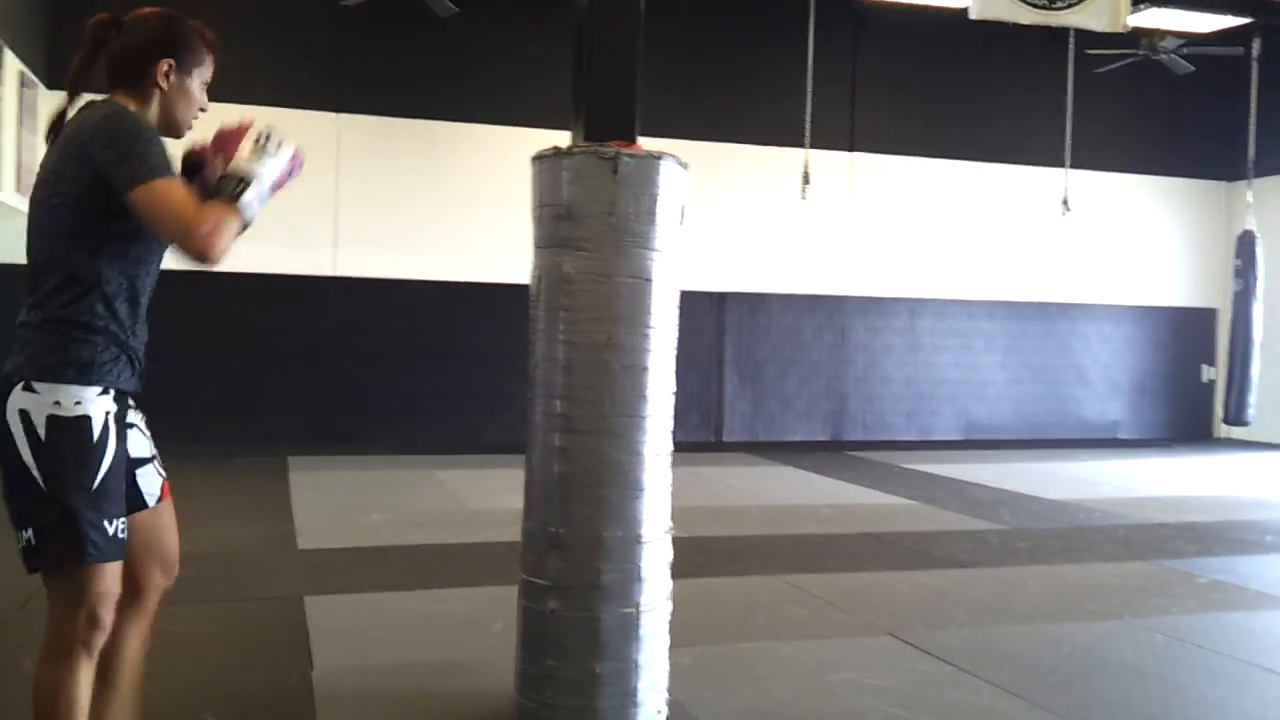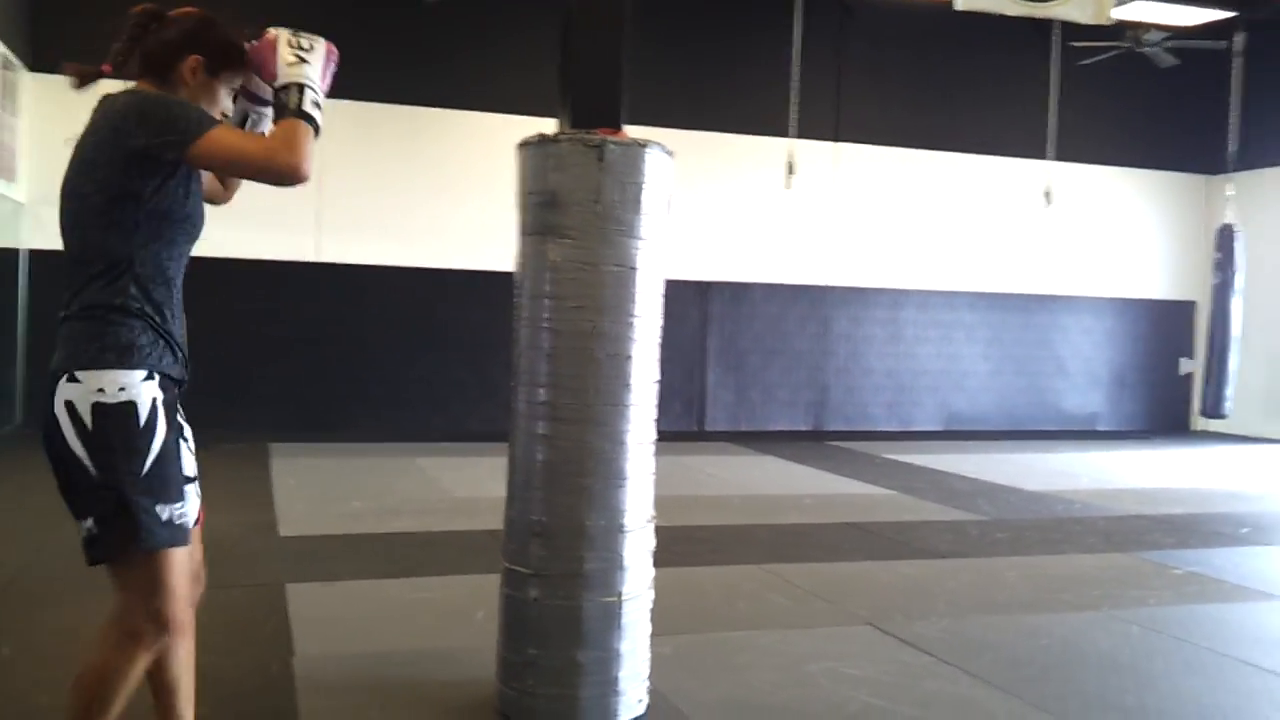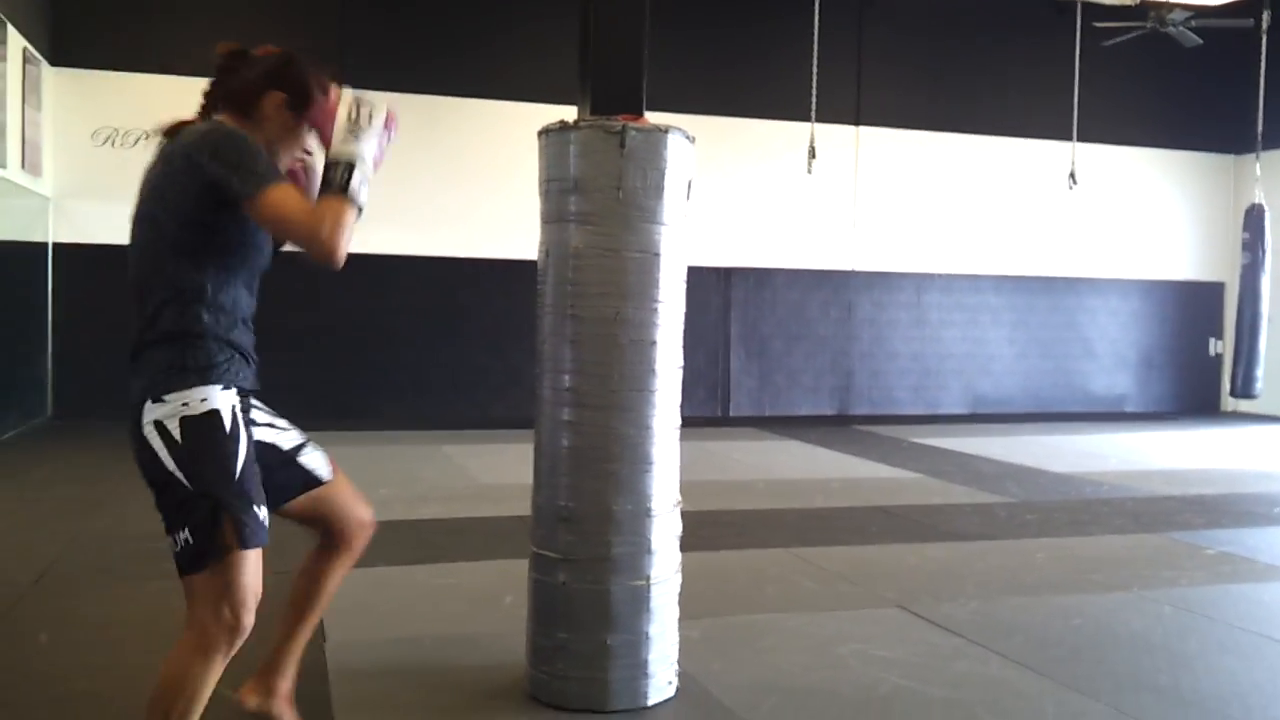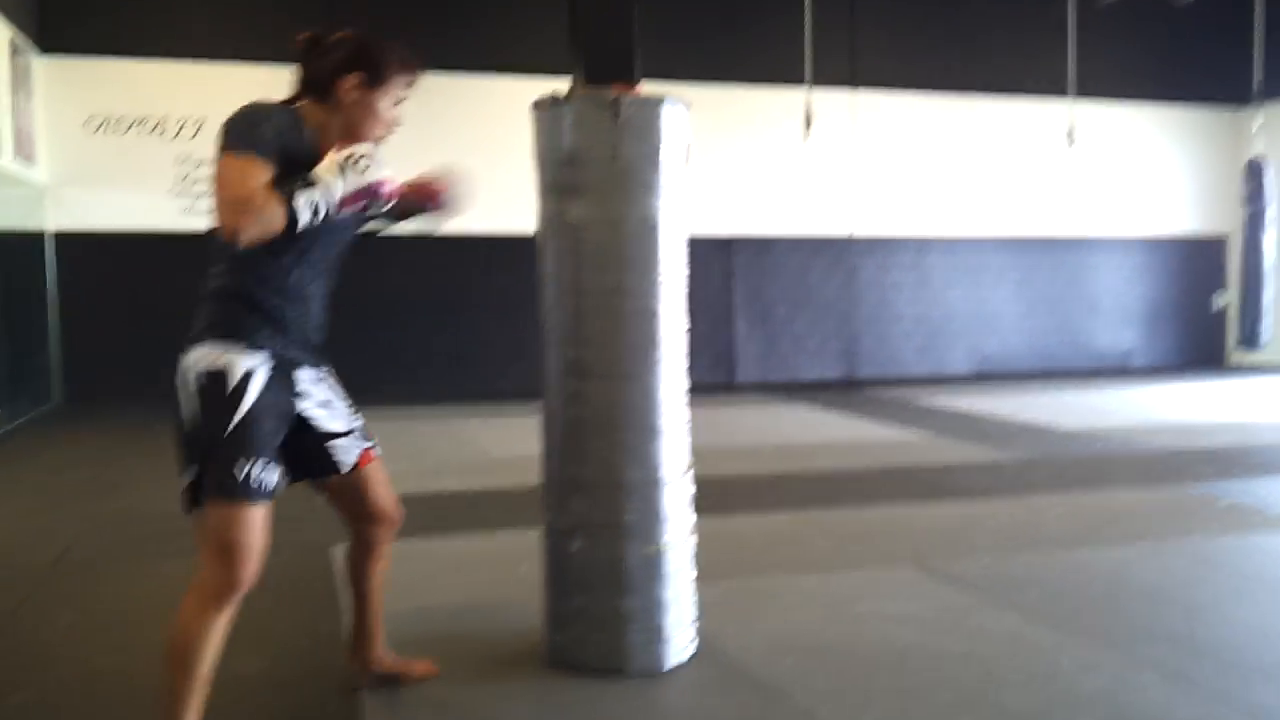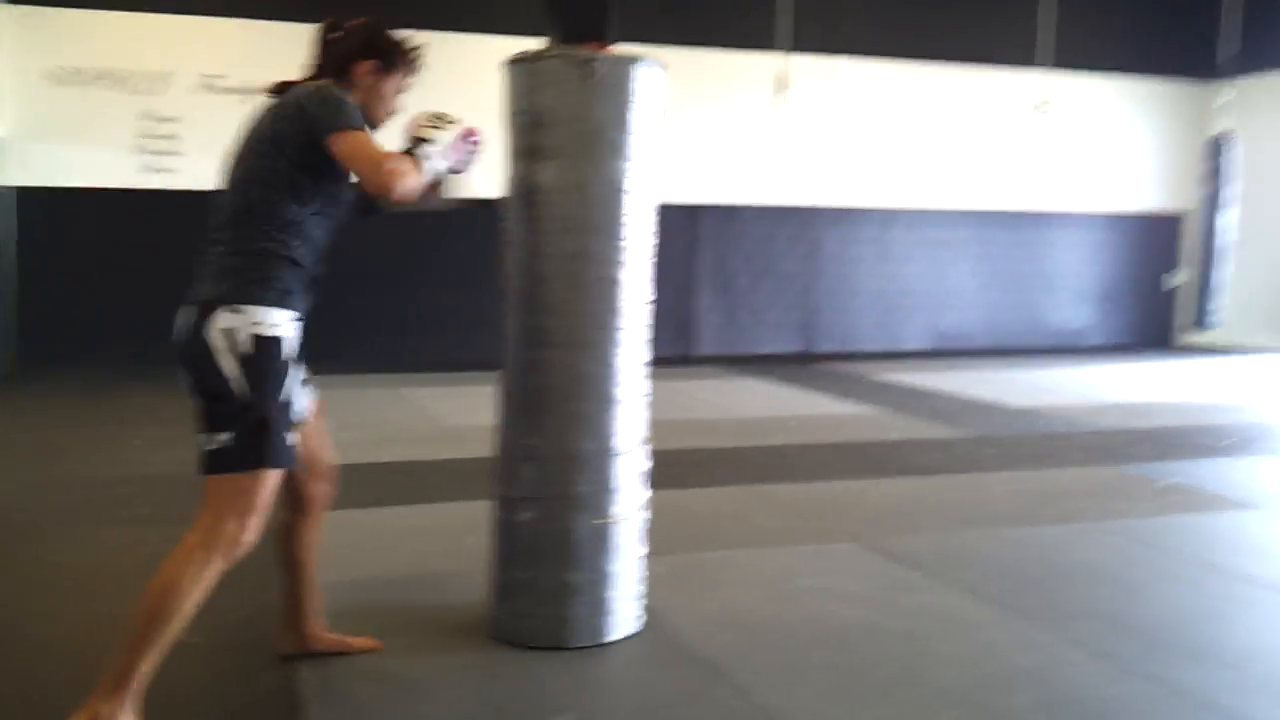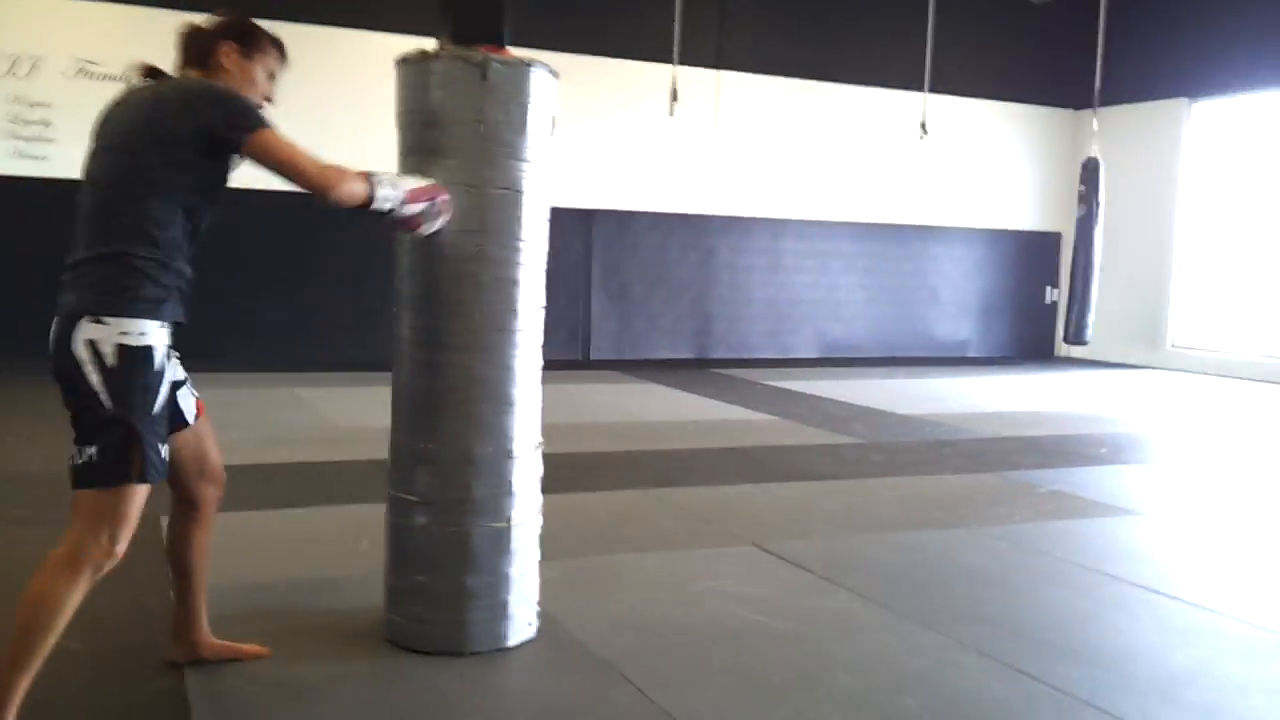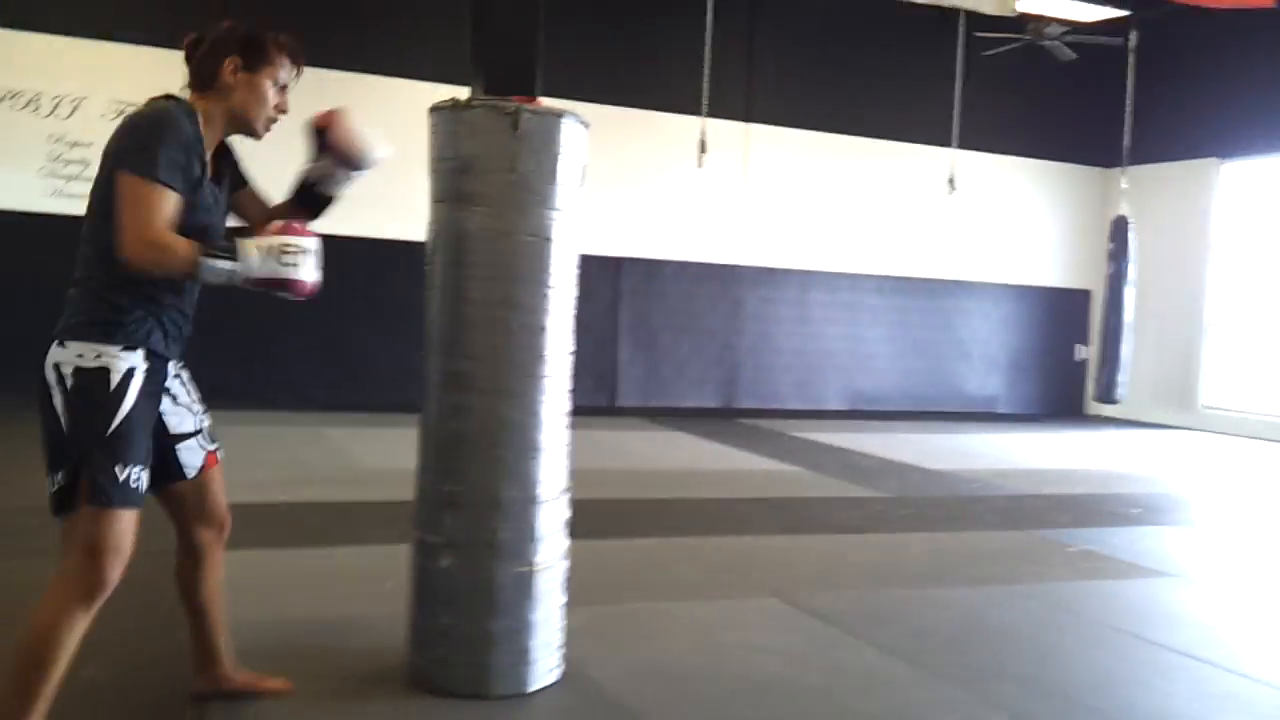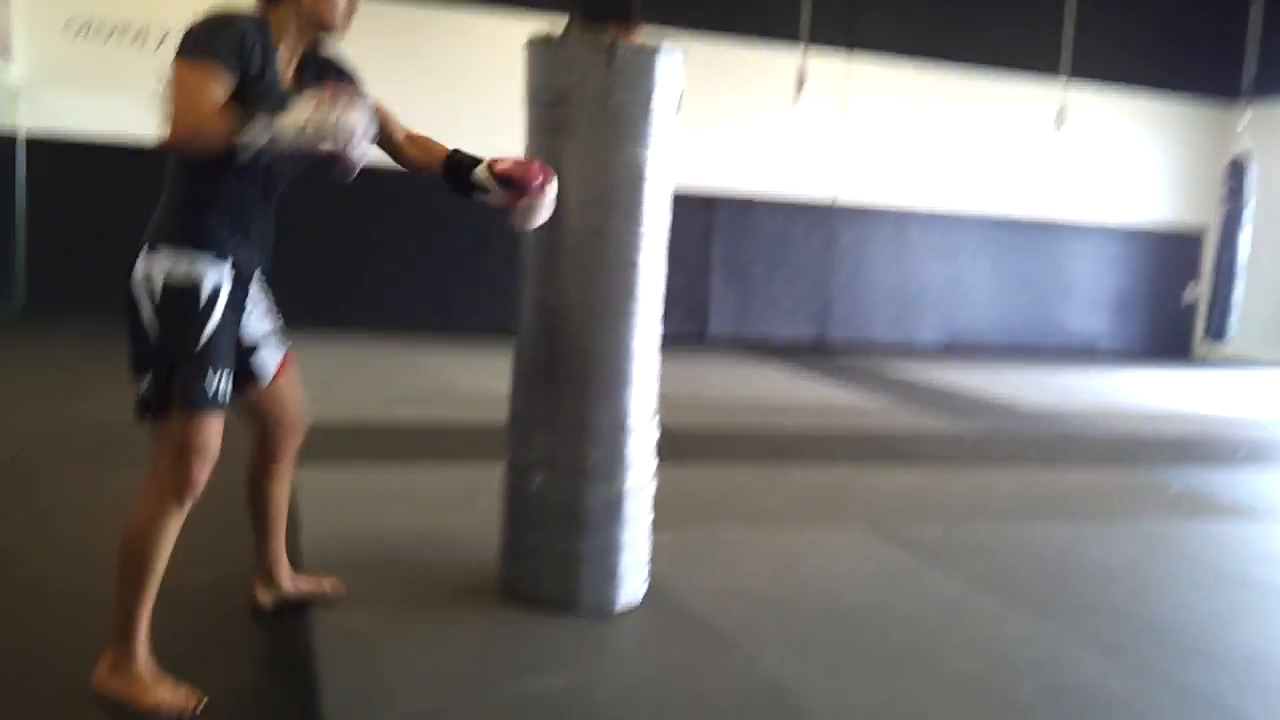
dt=0.2s
person 1, frame 1
left shoulder: (98, 135)
right shoulder: (116, 130)
left elbow: (160, 226)
right elbow: (207, 242)
left wrist: (209, 178)
right wrist: (252, 177)
left hip: (100, 394)
right hip: (68, 399)
left knee: (156, 565)
right knee: (83, 623)
person 1, frame 2
left shoulder: (131, 130)
right shoulder: (148, 110)
left elbow: (216, 187)
right elbow: (288, 165)
left wrist: (258, 101)
right wrist: (300, 88)
left hip: (138, 386)
right hip: (111, 389)
left knee: (177, 599)
right knee: (154, 616)
person 1, frame 3
left shoulder: (198, 155)
right shoulder: (223, 145)
right elbow: (331, 244)
left wrist: (301, 171)
right wrist: (358, 156)
left hip: (233, 399)
right hip: (196, 405)
left knee: (353, 523)
right knee: (226, 618)
person 1, frame 4
left shoulder: (322, 147)
right shoulder: (264, 125)
left elbow: (365, 201)
right elbow: (237, 222)
left wrist: (404, 198)
right wrist: (335, 186)
left hip: (298, 369)
right hip: (234, 365)
left knee: (380, 514)
right knee: (230, 572)
left ankle: (370, 652)
person 1, frame 5
left shoulder: (297, 112)
right shoulder: (327, 101)
right elbow: (388, 183)
left wrist: (420, 155)
right wrist: (437, 151)
left hip: (255, 325)
right hip: (251, 325)
left knee: (314, 478)
right knee: (231, 532)
left ankle: (305, 628)
person 1, frame 6
left shoulder: (134, 104)
right shoulder: (213, 102)
right elbow: (329, 187)
right wrist: (404, 194)
left hip: (107, 325)
right hip: (126, 330)
left knee: (203, 480)
right knee: (99, 542)
left ankle: (189, 635)
person 1, frame 7
left shoulder: (214, 152)
right shoulder: (162, 126)
left elbow: (271, 224)
right elbow: (144, 250)
left wrist: (327, 178)
right wrist: (253, 264)
left hip: (156, 362)
right hip: (102, 363)
left knee: (208, 521)
right knee: (95, 573)
person 1, frame 8
left shoulder: (317, 66)
left elbow: (397, 139)
right elbow: (187, 132)
left wrist: (478, 174)
right wrist: (295, 126)
left hip: (236, 274)
right hip: (188, 266)
left knee: (283, 423)
right knee: (185, 466)
left ankle: (274, 575)
right ankle: (123, 662)
